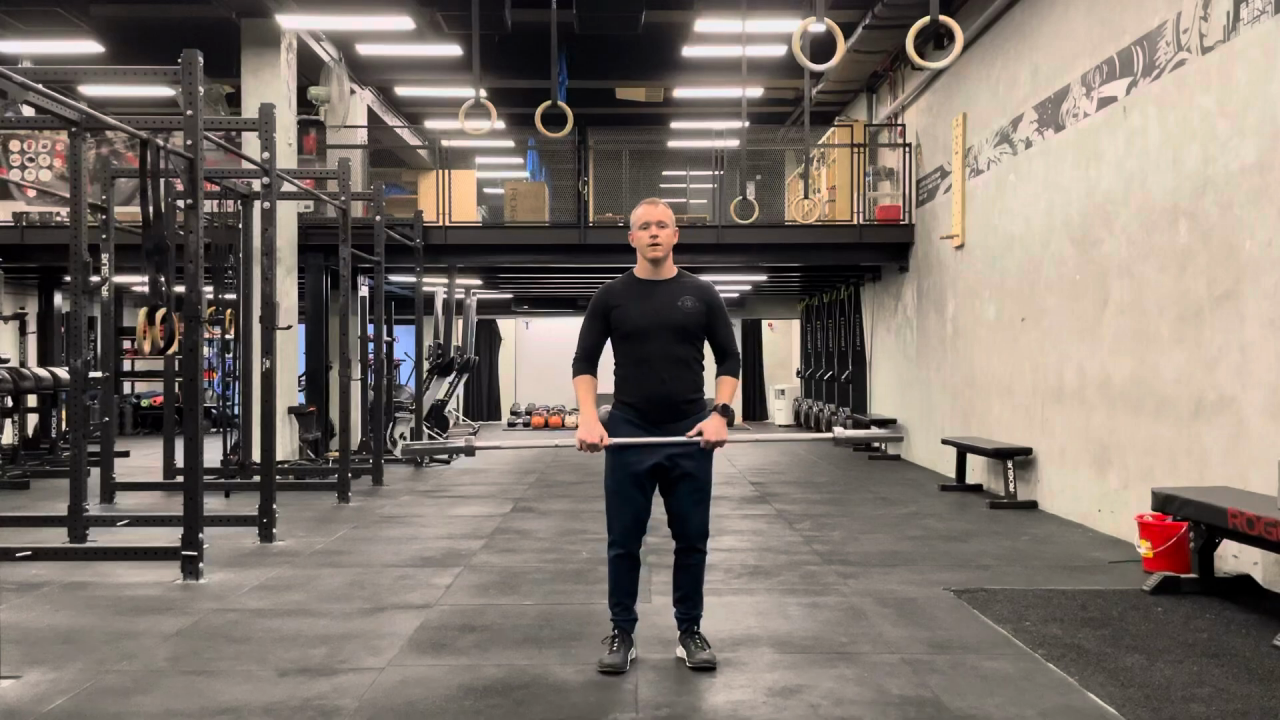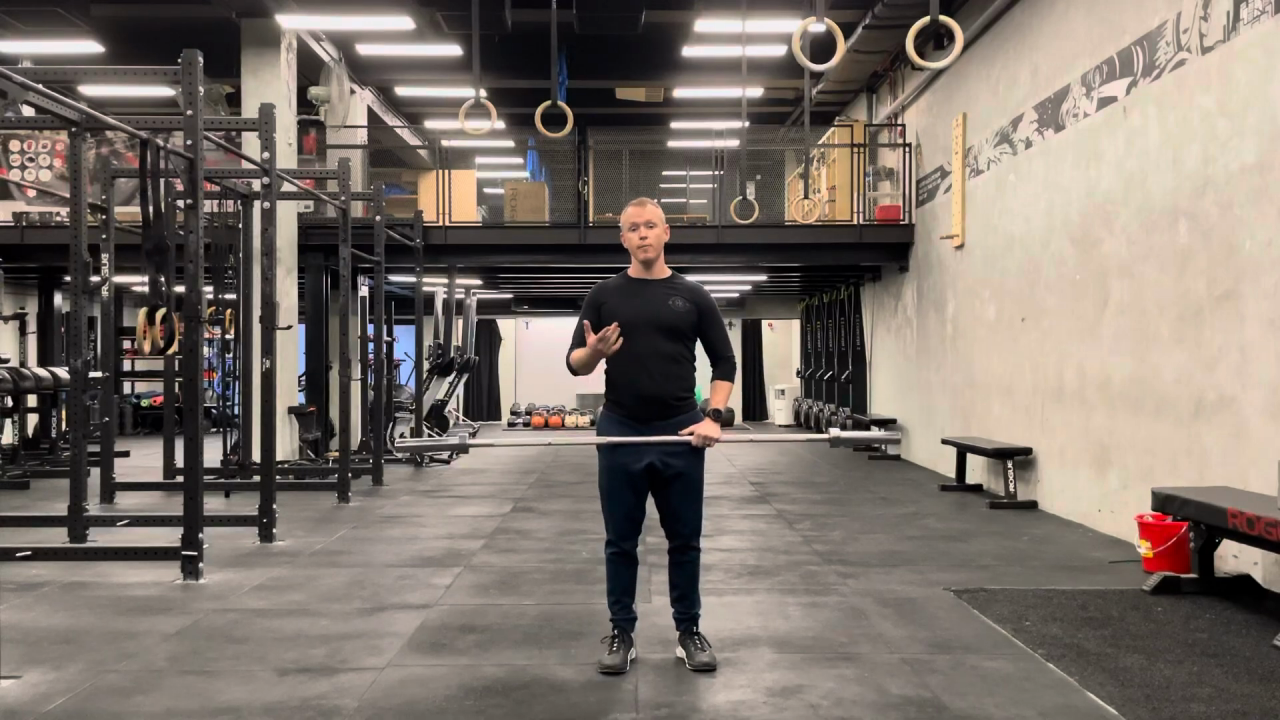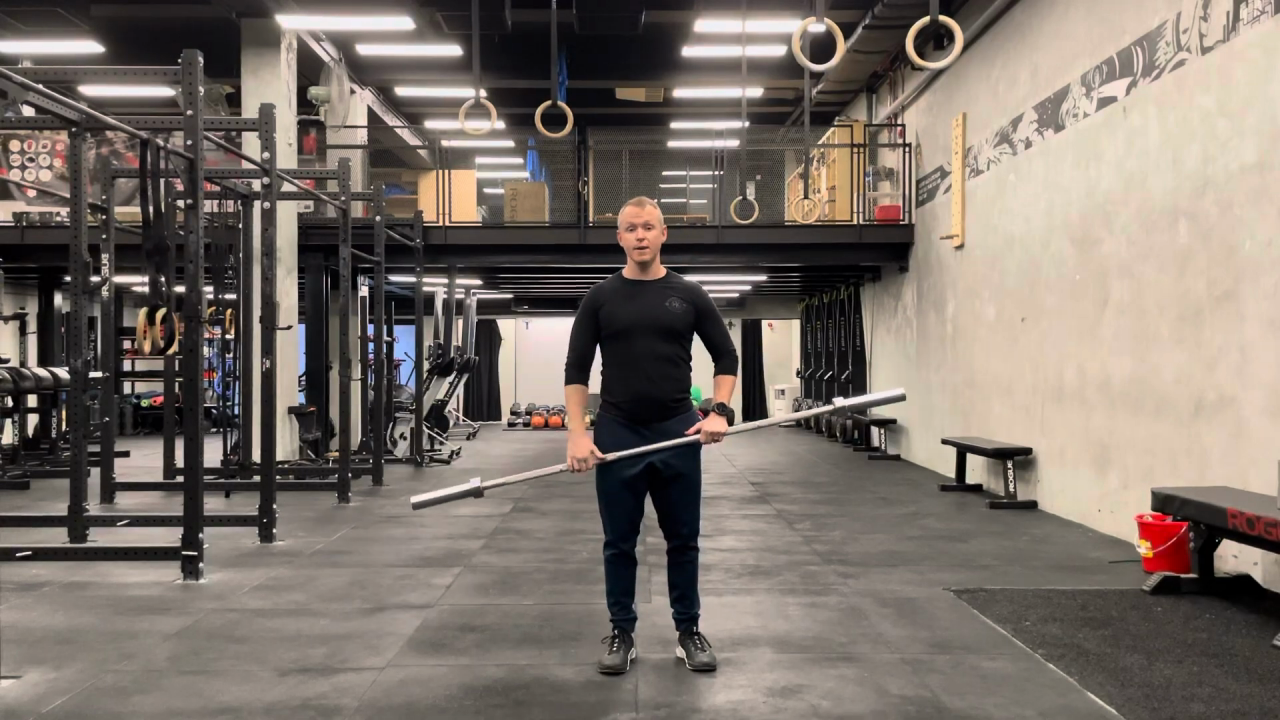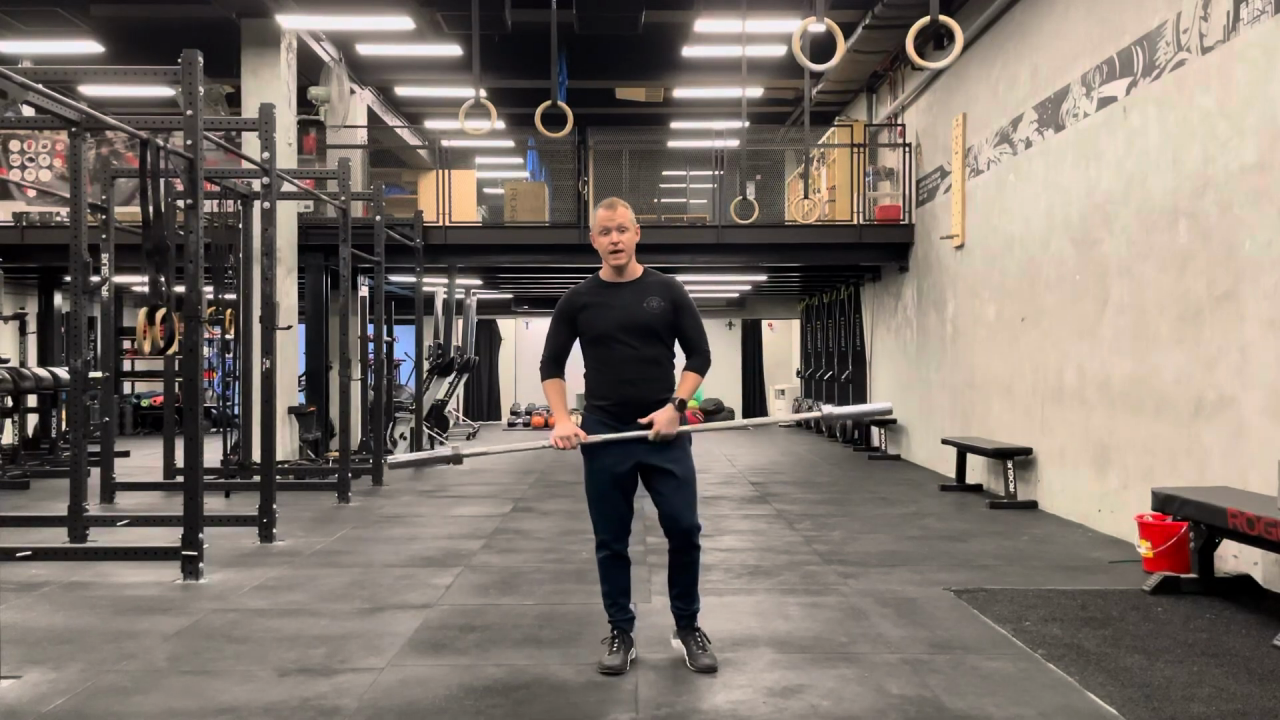
dt=0.5s
person 1, frame 1
left shoulder: (701, 294)
right shoulder: (611, 296)
left elbow: (728, 359)
right elbow: (584, 362)
left wrist: (721, 413)
right wrist: (589, 417)
left hip: (690, 433)
right hip: (628, 432)
left knee: (692, 538)
right knee: (623, 540)
left ankle: (689, 631)
right ankle: (622, 633)
person 1, frame 2
left shoulder: (693, 295)
right shoulder: (604, 294)
left elbow: (724, 361)
right elbow: (574, 361)
left wrist: (713, 416)
right wrist: (593, 353)
left hip: (680, 432)
right hip: (620, 431)
left knee: (685, 539)
right knee: (621, 540)
left ankle: (688, 630)
right ankle: (621, 632)
person 1, frame 3
left shoulder: (689, 295)
right shoulder: (600, 298)
left elbow: (725, 356)
right elbow: (577, 369)
left wrist: (719, 411)
right wrist: (578, 433)
left hip: (678, 431)
right hip: (617, 433)
left knee: (683, 539)
right knee: (619, 541)
left ankle: (688, 631)
right ankle: (621, 633)
person 1, frame 4
left shoulder: (667, 291)
right shoulder: (578, 300)
left elbow: (699, 354)
right elbow: (551, 365)
left wrist: (676, 406)
right wrist: (561, 419)
left hip: (663, 431)
right hip: (603, 434)
left knee: (684, 530)
right knee: (611, 542)
left ankle: (687, 628)
right ankle: (621, 633)
